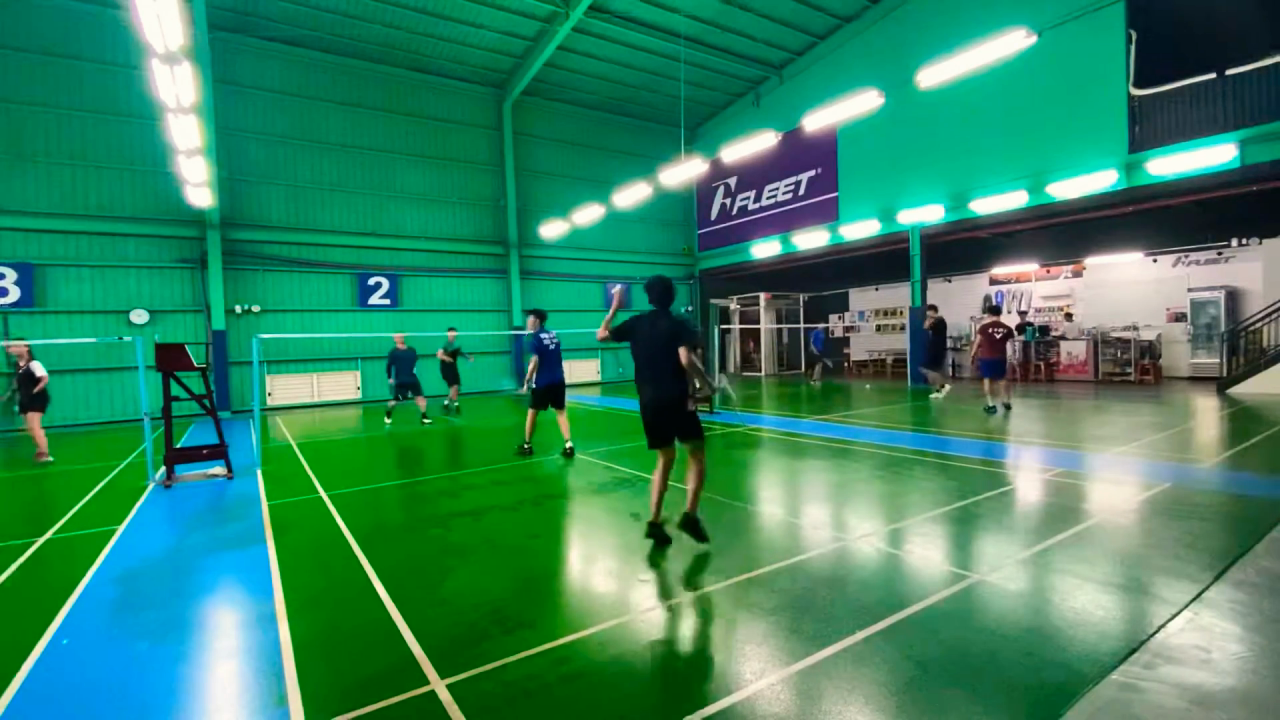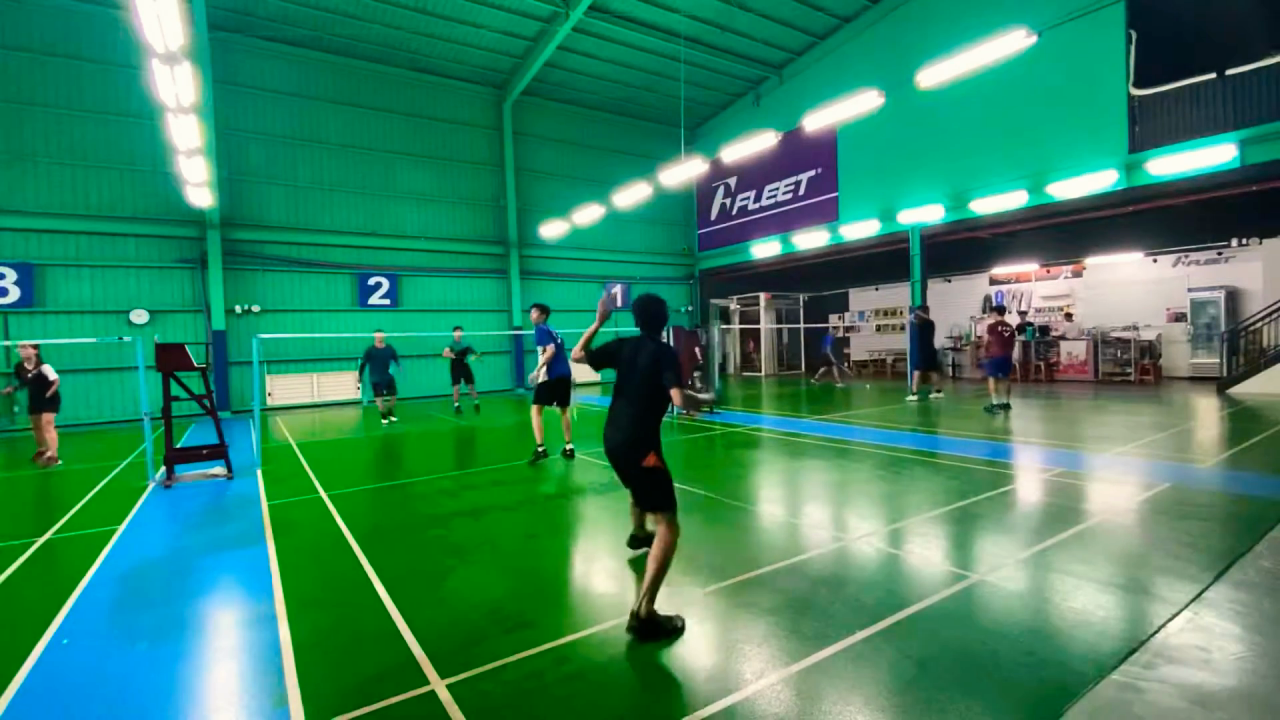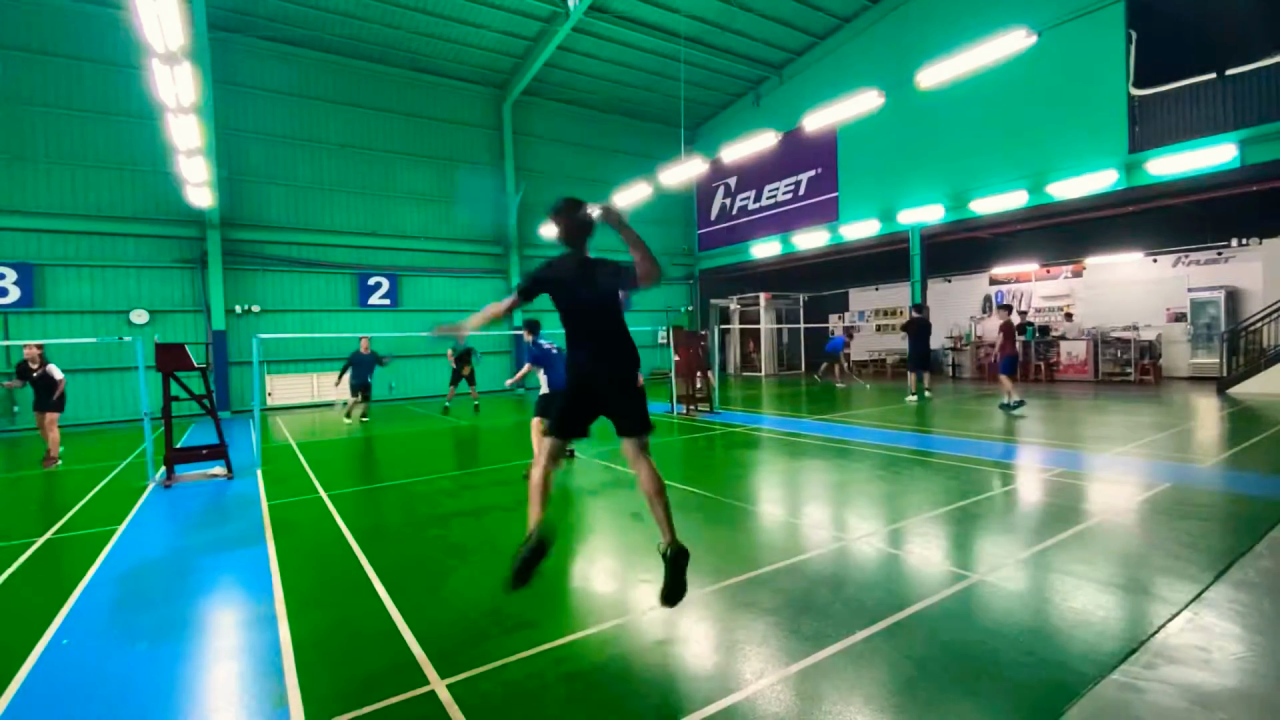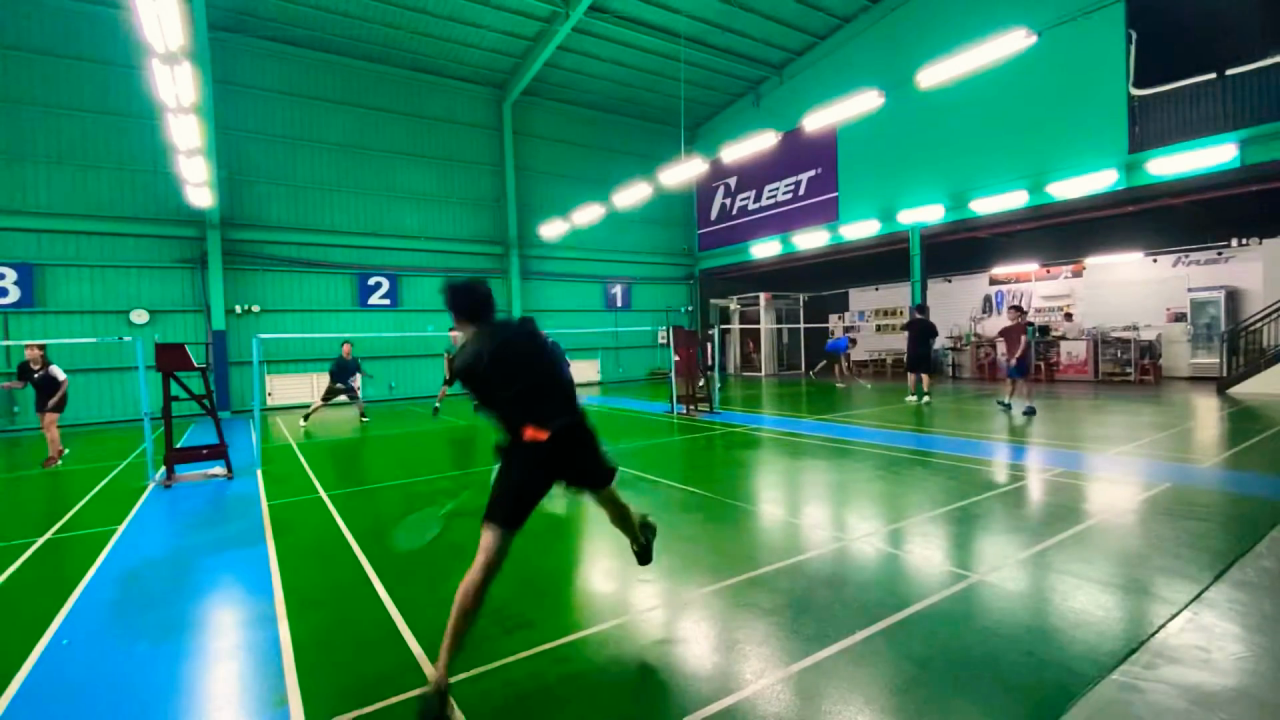
dt=0.3s
person 1, frame 1
left shoulder: (637, 322)
right shoulder: (678, 324)
left elbow: (602, 335)
right elbow: (686, 360)
left wrist: (615, 306)
right wrist: (705, 382)
left hip: (648, 402)
right hip: (675, 399)
left knee: (665, 459)
right knee: (697, 457)
left ankle: (655, 521)
right ankle: (690, 515)
person 1, frame 2
left shoulder: (622, 346)
right shoulder: (665, 353)
left elbow: (578, 356)
right elbow: (679, 400)
left wrist: (598, 322)
left hip: (613, 440)
right hip: (640, 444)
left knee: (645, 491)
right knee: (668, 529)
left ankle: (638, 533)
person 1, frame 3
left shoulder: (549, 271)
right shoulder: (605, 269)
left elbow: (505, 307)
right elbow: (651, 276)
left wrist: (464, 326)
right wrist: (625, 229)
left hip: (582, 378)
right hip: (623, 376)
left knee: (546, 459)
right knee: (641, 459)
right ankle: (671, 547)
person 1, frame 4
left shoulder: (468, 362)
right shoulder: (523, 330)
left elbow: (501, 416)
left hip: (532, 443)
right hip: (572, 432)
right knee: (604, 493)
right ankle: (640, 534)
